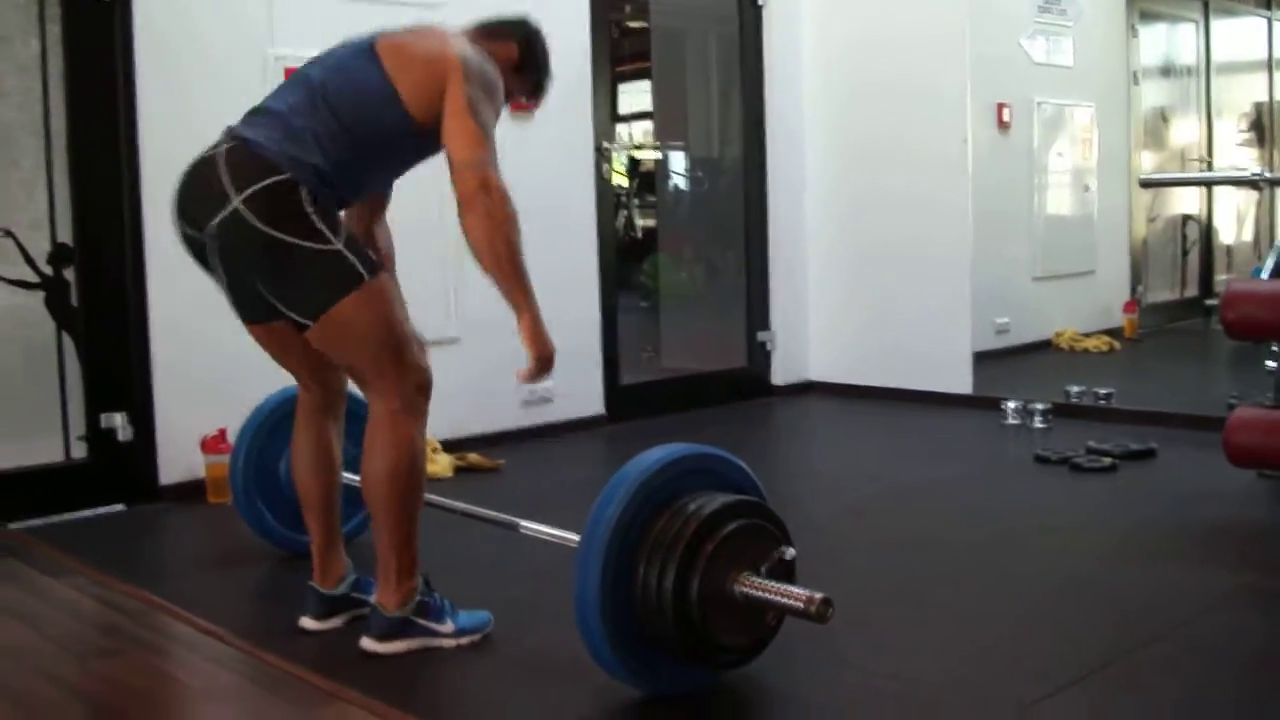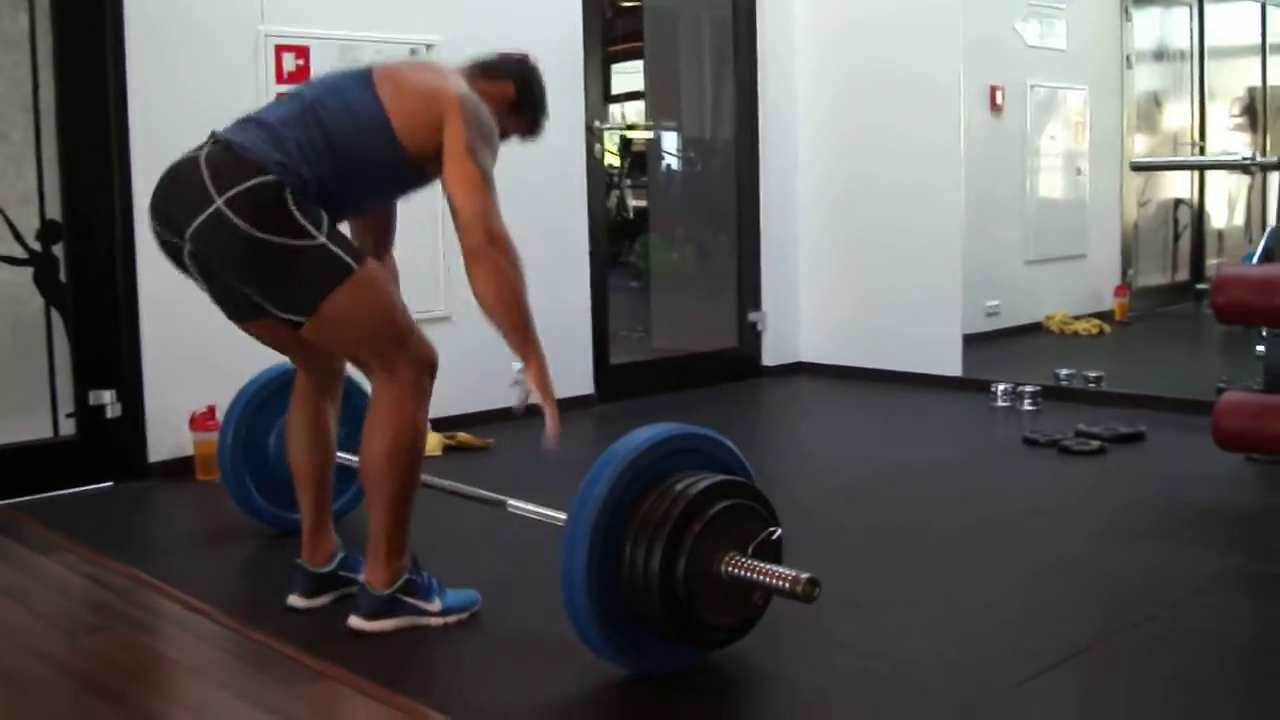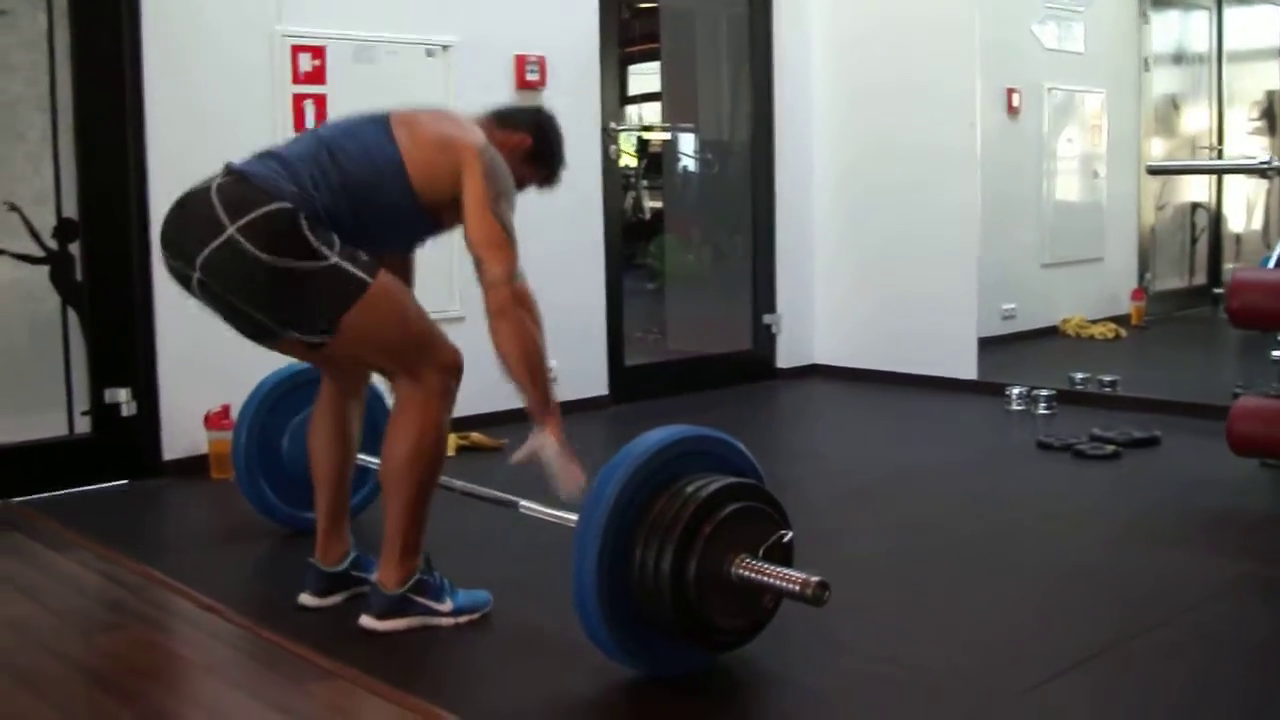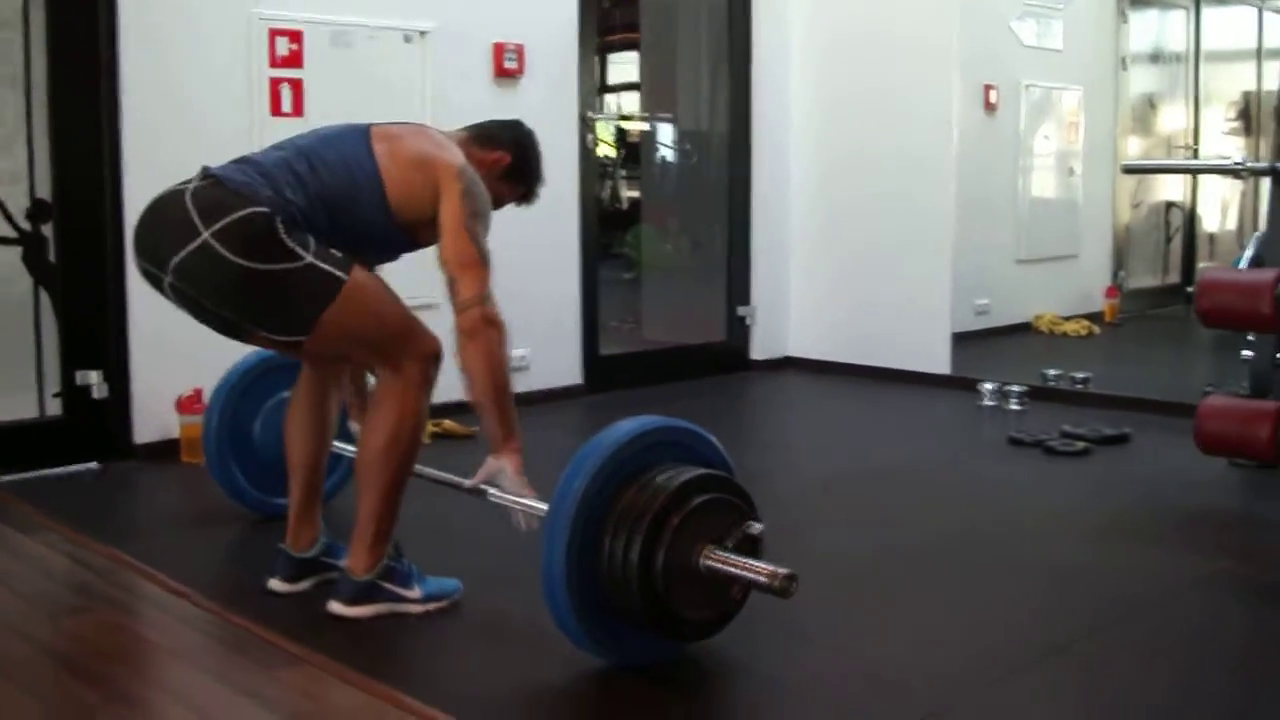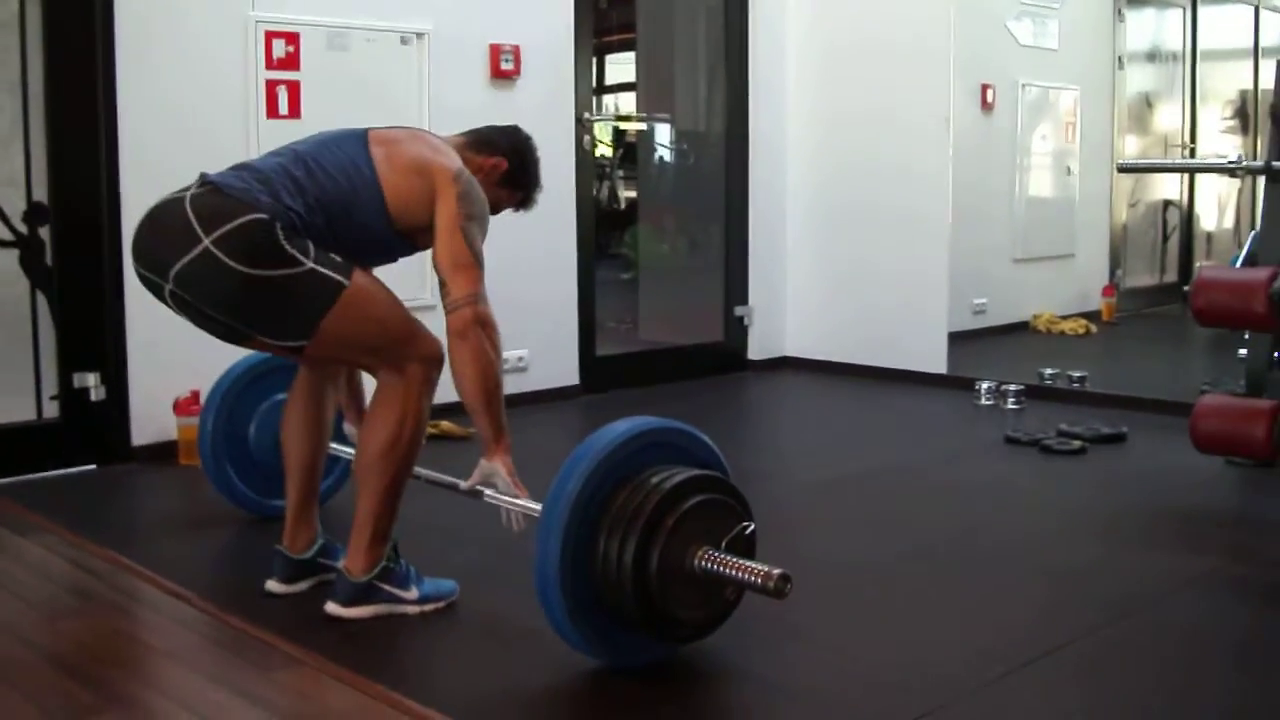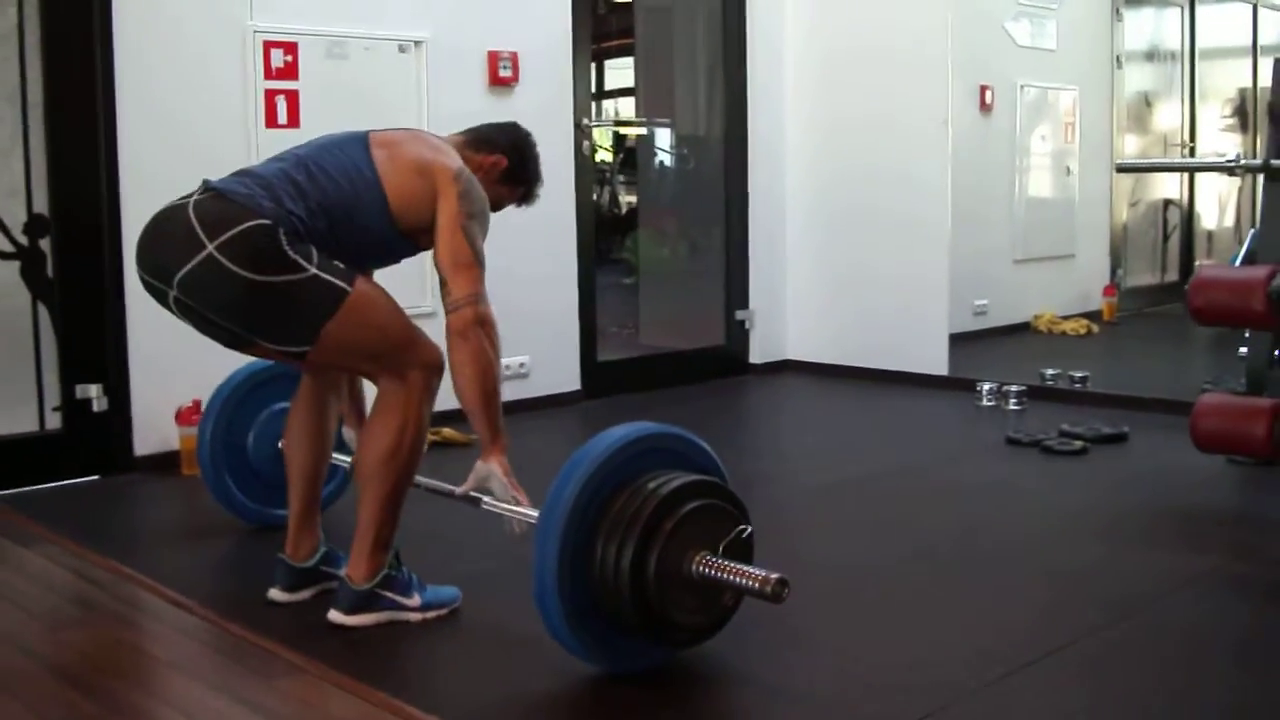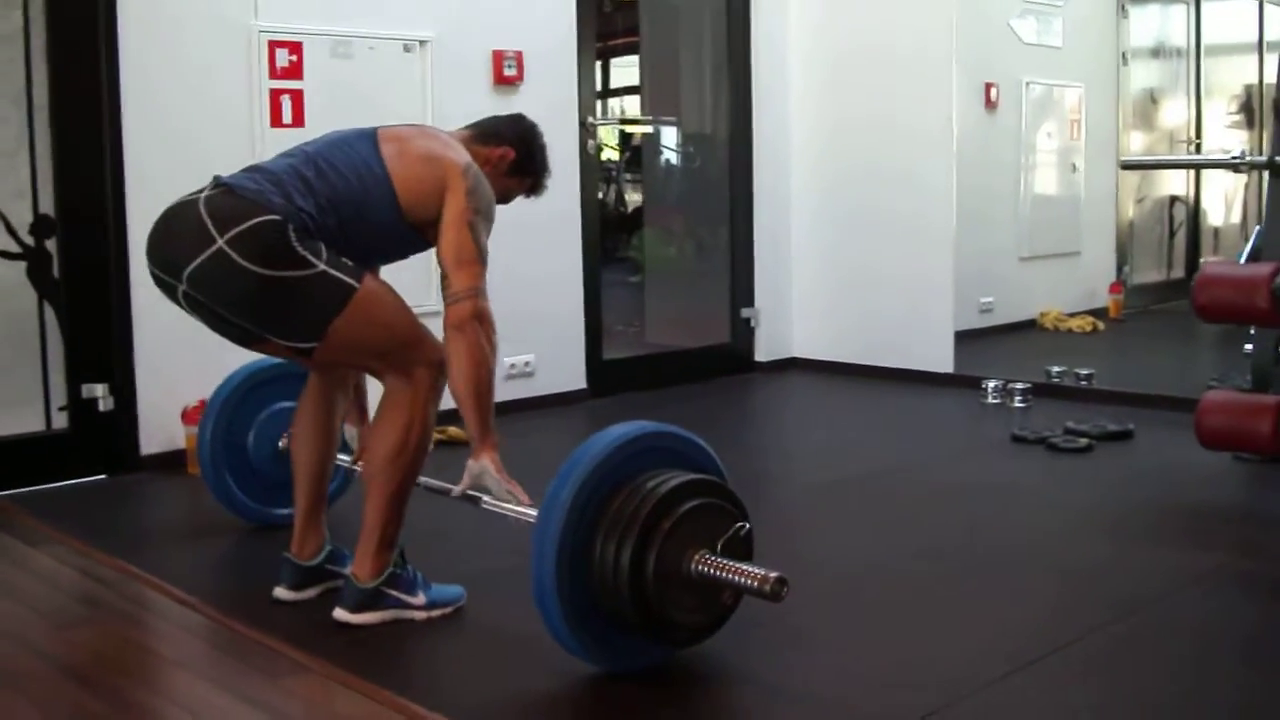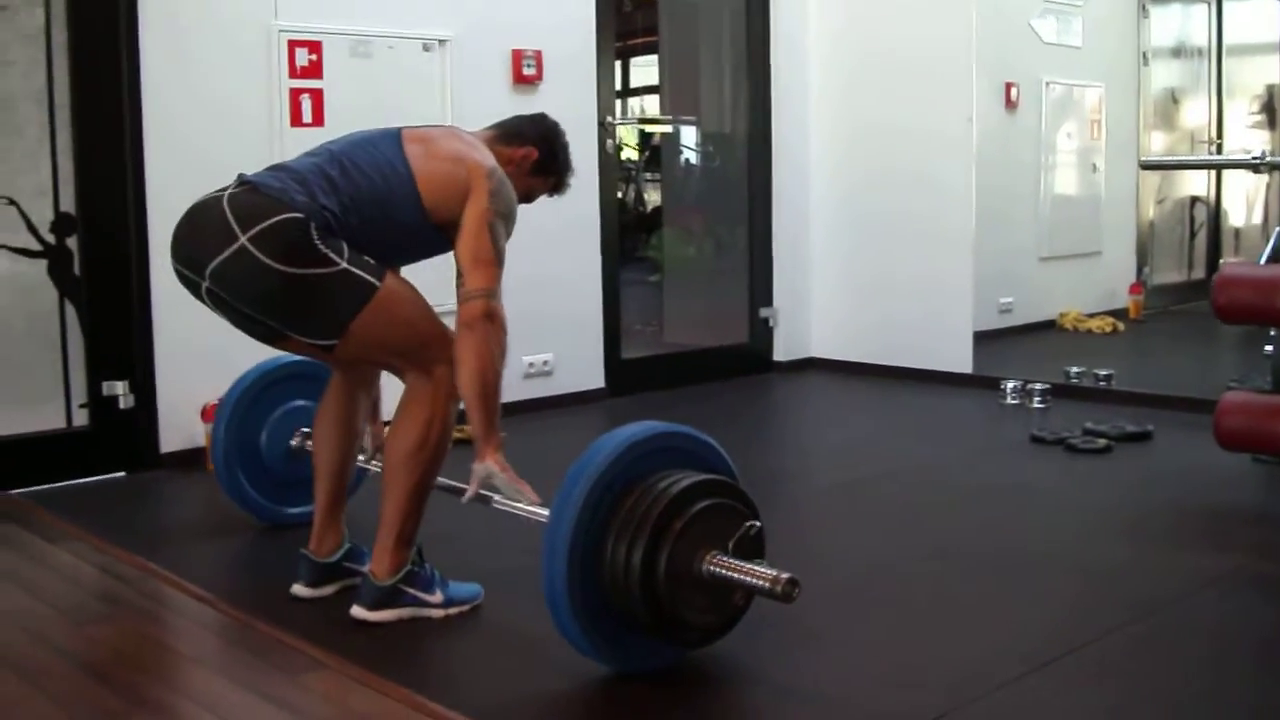
dt=0.1s
person 1, frame 1
left shoulder: (405, 55)
right shoulder: (467, 65)
left elbow: (366, 215)
right elbow: (478, 191)
left wrist: (393, 318)
right wrist: (528, 317)
left hip: (209, 189)
right hip: (271, 198)
left knee: (322, 391)
right knee: (402, 391)
left ankle: (329, 585)
right ankle: (399, 607)
person 1, frame 2
left shoulder: (402, 97)
right shoulder: (463, 107)
left elbow: (369, 252)
right elbow: (482, 238)
left wrist: (380, 342)
right wrist: (535, 367)
left hip: (182, 197)
right hip: (245, 207)
left knee: (321, 365)
right knee: (408, 368)
left ankle: (318, 565)
right ankle: (386, 587)
person 1, frame 3
left shoulder: (420, 143)
right shoulder: (480, 156)
left elbow: (387, 286)
right elbow: (505, 296)
right wrist: (548, 426)
left hip: (195, 223)
right hip: (260, 234)
left knee: (352, 366)
right knee: (434, 373)
left ankle: (330, 563)
right ankle: (398, 586)
person 1, frame 4
left shoulder: (396, 152)
right shoulder: (458, 176)
left elbow: (349, 295)
right elbow: (476, 318)
left wrist: (369, 421)
right wrist: (506, 449)
left hip: (167, 224)
right hip: (230, 239)
left knee: (329, 348)
right knee: (411, 359)
left ankle: (302, 549)
right ankle: (367, 574)
person 1, frame 5
left shoulder: (393, 158)
right shoulder: (454, 181)
left elbow: (348, 313)
right elbow: (467, 319)
left wrist: (361, 425)
right wrist: (497, 449)
left hip: (165, 231)
right hip: (231, 246)
left knee: (327, 351)
right knee: (413, 361)
left ankle: (299, 550)
right ankle: (364, 574)
person 1, frame 6
left shoulder: (392, 156)
right shoulder: (458, 181)
left elbow: (345, 302)
right elbow: (468, 319)
left wrist: (359, 422)
right wrist: (493, 453)
left hip: (169, 236)
right hip: (234, 250)
left knee: (327, 363)
right knee: (414, 369)
left ankle: (301, 558)
right ankle: (366, 581)
person 1, frame 7
left shoulder: (400, 153)
right shoulder: (464, 177)
left elbow: (352, 306)
right elbow: (466, 315)
left wrist: (361, 423)
right wrist: (484, 448)
left hip: (179, 231)
right hip: (244, 245)
left knee: (333, 362)
right knee: (419, 367)
left ankle: (307, 556)
right ankle: (372, 579)
person 1, frame 8
left shoulder: (421, 154)
right shoulder: (487, 179)
left elbow: (369, 290)
right elbow: (478, 314)
left wrist: (371, 422)
right wrist: (488, 449)
left hip: (205, 230)
right hip: (268, 242)
left knee: (358, 360)
right knee: (436, 366)
left ankle: (325, 554)
right ankle: (389, 577)
